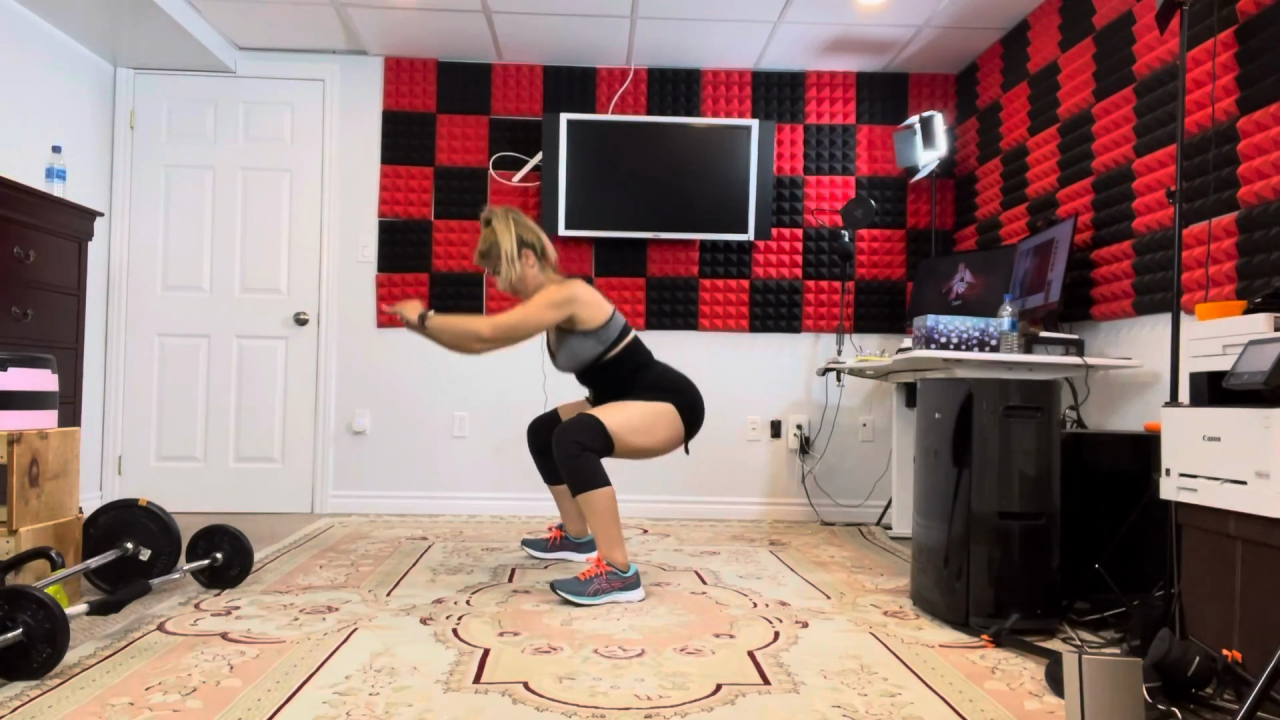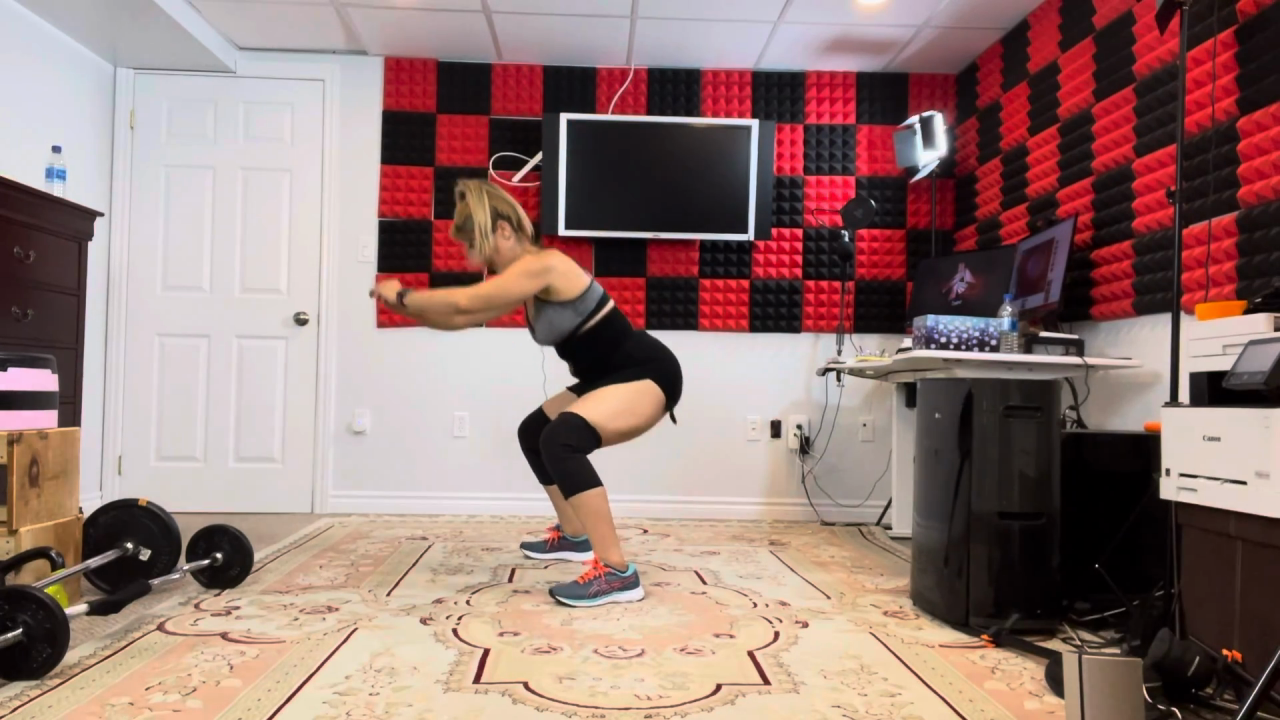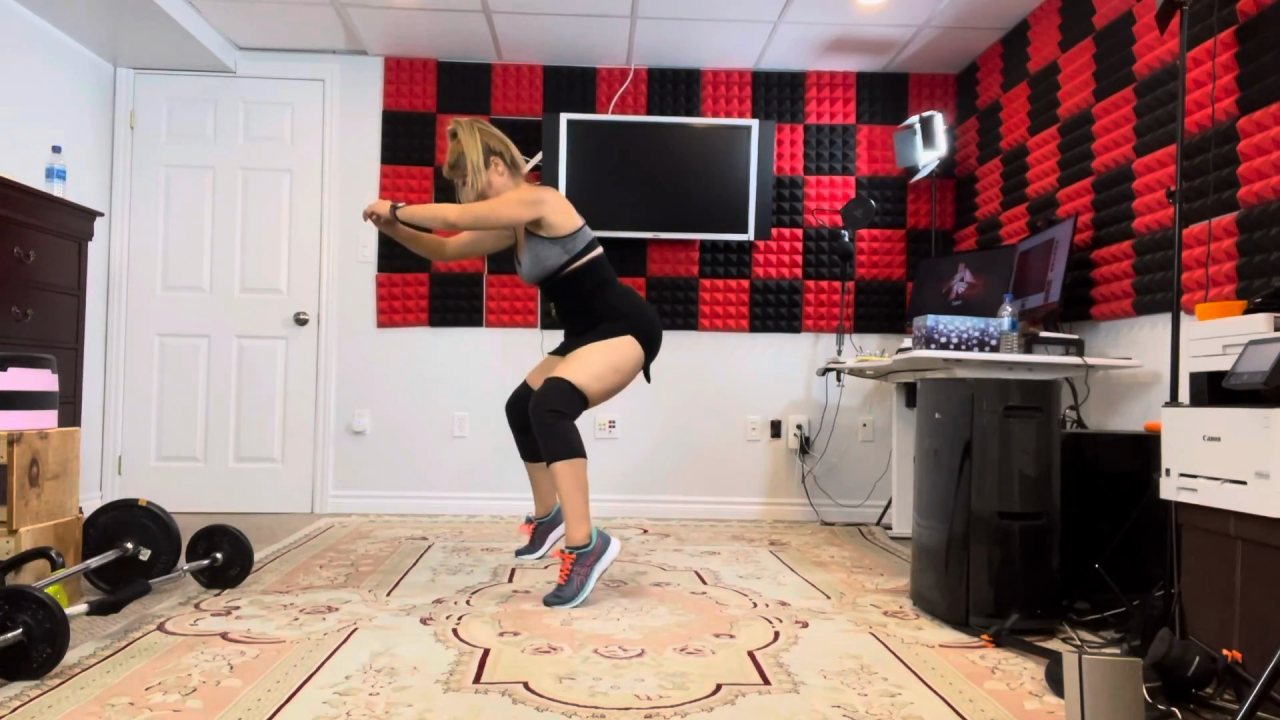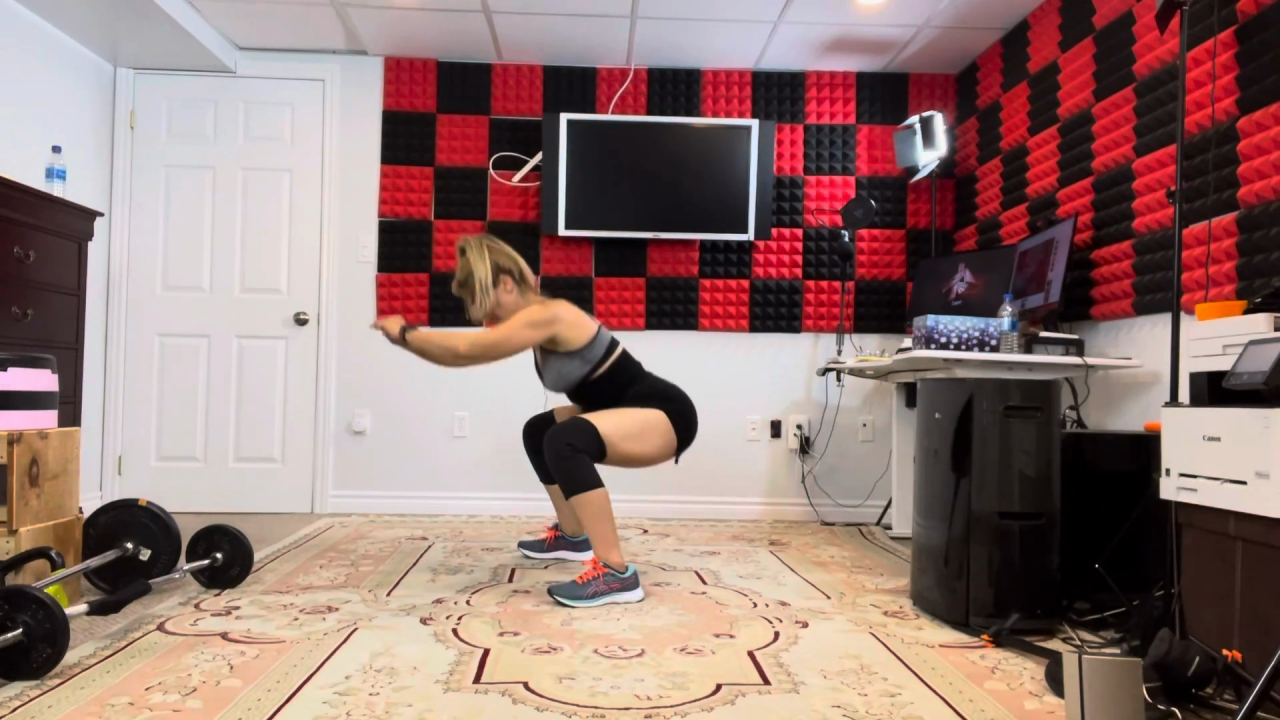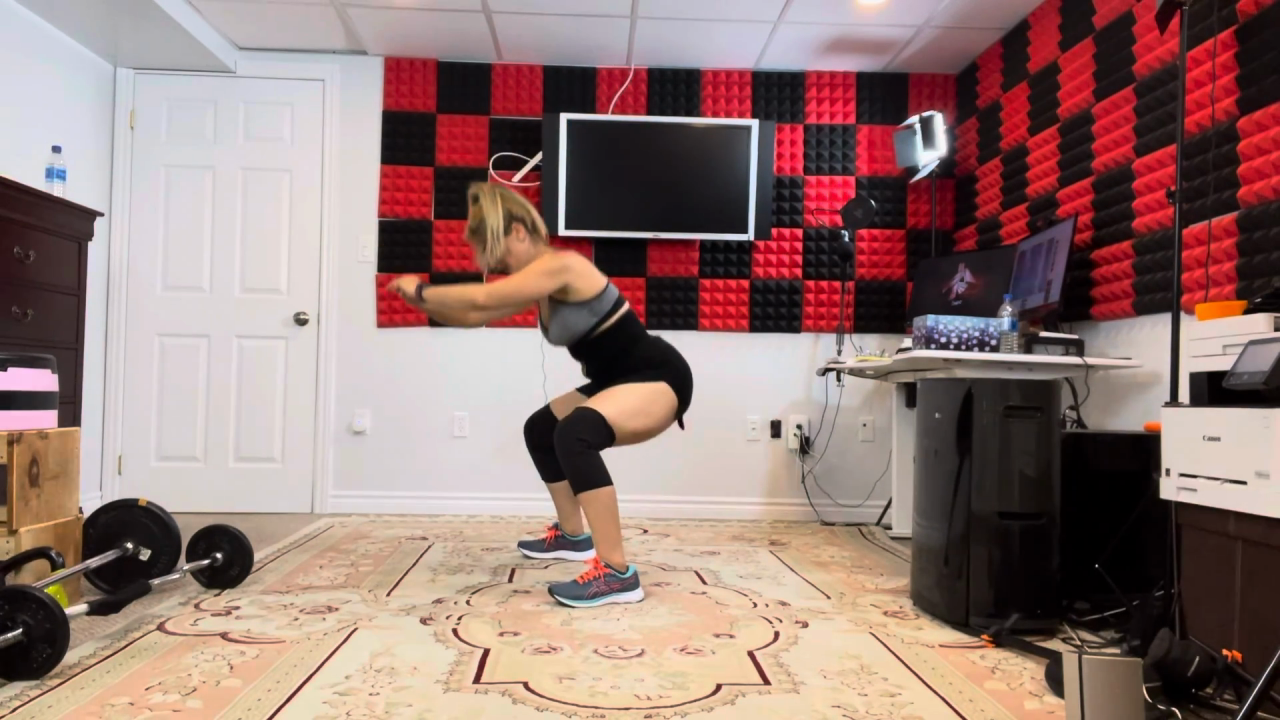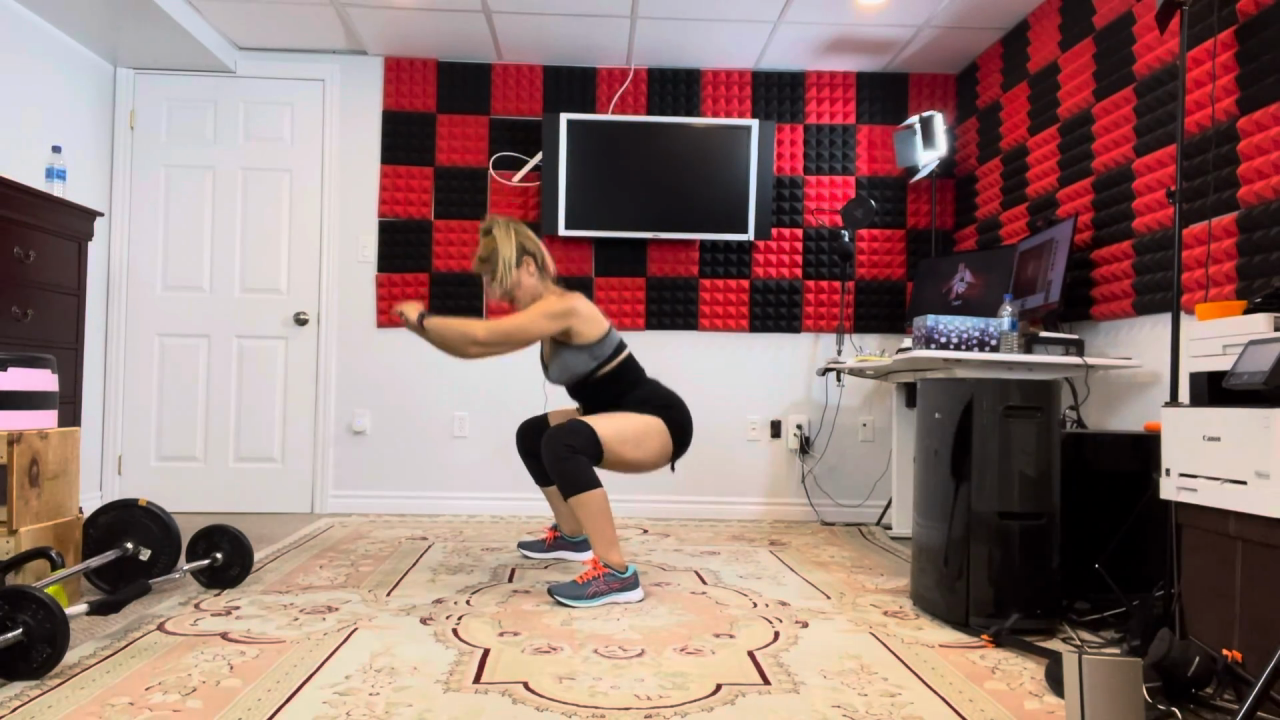
dt=0.5s
person 1, frame 1
left shoulder: (568, 294)
right shoulder: (549, 302)
left elbow: (489, 331)
right elbow: (482, 342)
left wrist: (424, 317)
right wrist: (424, 322)
left hip: (671, 401)
right hip: (635, 398)
left knee: (574, 439)
right knee: (543, 434)
left ankle: (618, 571)
right ankle: (576, 535)
person 1, frame 2
left shoulder: (546, 265)
right shoulder: (527, 283)
left elbow: (467, 299)
right elbow: (459, 317)
left wrist: (404, 296)
right wrist: (404, 301)
left hip: (648, 373)
right hip: (614, 376)
left knee: (561, 439)
right knee: (534, 432)
left ankle: (617, 572)
right ankle: (574, 536)
person 1, frame 3
left shoulder: (538, 199)
right shoulder: (514, 223)
left elbow: (454, 217)
right elbow: (447, 249)
left wrist: (396, 210)
right wrist: (393, 226)
left hip: (626, 326)
right hip: (591, 331)
left knee: (549, 407)
right knee: (521, 408)
left ankle: (585, 542)
right ankle: (547, 517)
person 1, frame 4
left shoulder: (549, 316)
right shoulder: (533, 321)
left elbow: (468, 347)
right elbow: (467, 352)
left wrist: (406, 333)
right wrist: (410, 336)
left hip: (665, 415)
right hip: (633, 415)
left knee: (564, 441)
right knee: (539, 433)
left ankle: (616, 574)
right ankle: (572, 536)
person 1, frame 5
left shoulder: (561, 265)
right shoulder: (542, 282)
left elbow: (482, 299)
right elbow: (476, 315)
left wrist: (421, 290)
right wrist: (422, 298)
left hip: (660, 378)
right hip: (623, 381)
left knee: (575, 435)
right knee: (541, 430)
left ankle: (617, 572)
right ankle: (573, 535)
person 1, frame 6
left shoulder: (564, 306)
right shoulder: (541, 312)
left elbow: (483, 335)
right elbow: (478, 346)
left wrist: (424, 318)
right wrist: (423, 324)
left hip: (662, 424)
right hip: (627, 419)
left knee: (562, 442)
right knee: (532, 437)
left ankle: (616, 573)
right ankle: (573, 536)
